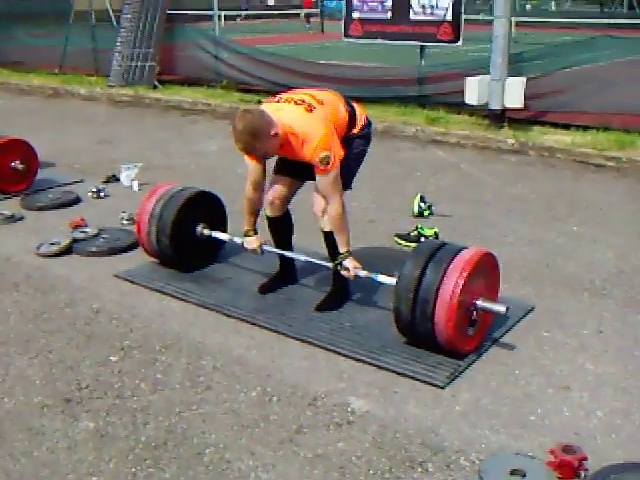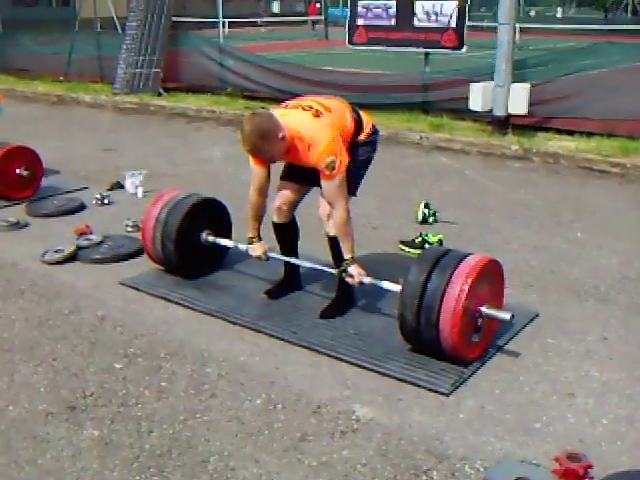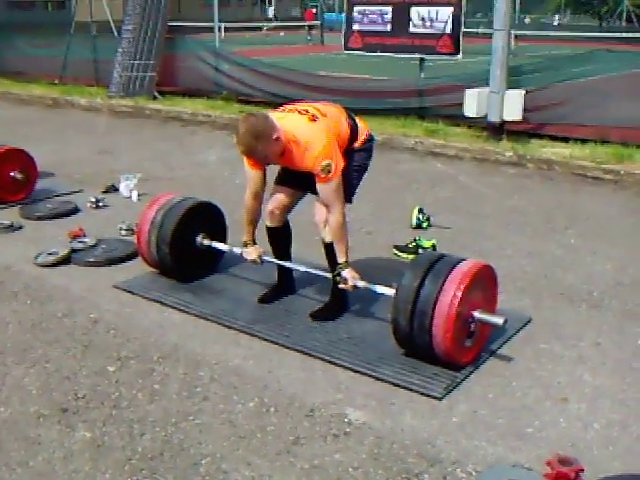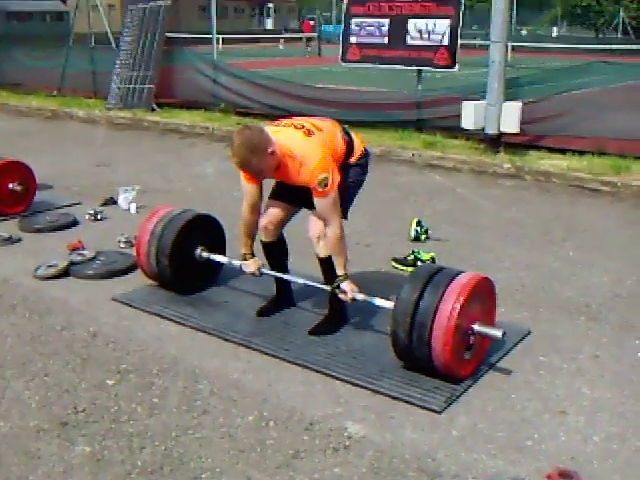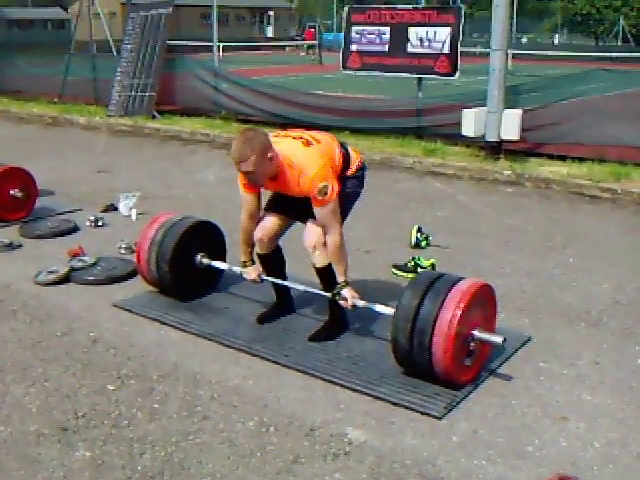
dt=0.2s
person 1, frame 1
left shoulder: (315, 137)
right shoulder: (256, 130)
left elbow: (334, 202)
right elbow: (254, 186)
left wrist: (345, 255)
right wrist: (250, 232)
left hip: (351, 131)
left knee: (321, 207)
right knee: (274, 199)
left ankle: (340, 284)
right ankle: (286, 270)
person 1, frame 2
left shoulder: (320, 141)
right shoulder: (263, 136)
left elbow: (339, 207)
right elbow: (258, 191)
left wrist: (350, 261)
right wrist: (254, 238)
left hip: (357, 138)
left knee: (327, 211)
right knee: (282, 205)
left ankle: (345, 291)
right ankle: (291, 276)
person 1, frame 3
left shoulder: (316, 146)
right shoulder: (258, 139)
left elbow: (335, 210)
right elbow: (253, 194)
left wrist: (344, 264)
right wrist: (249, 242)
left hip: (352, 145)
left knee: (323, 217)
right knee: (274, 209)
left ankle: (339, 295)
right ankle: (285, 281)
person 1, frame 4
left shoulder: (312, 160)
right shoulder: (254, 153)
left elbow: (333, 224)
right elbow: (250, 208)
left wrist: (342, 277)
right wrist: (247, 255)
left hip: (348, 161)
left knee: (317, 232)
right knee: (268, 223)
left ankle: (337, 309)
right ankle: (283, 293)
person 1, frame 5
left shoulder: (310, 170)
right shoulder: (251, 163)
left elbow: (333, 232)
right elbow: (249, 216)
left wrist: (343, 284)
right wrist: (247, 262)
left hip: (345, 174)
left knee: (313, 241)
right knee: (263, 235)
left ankle: (337, 316)
right ankle: (283, 300)
